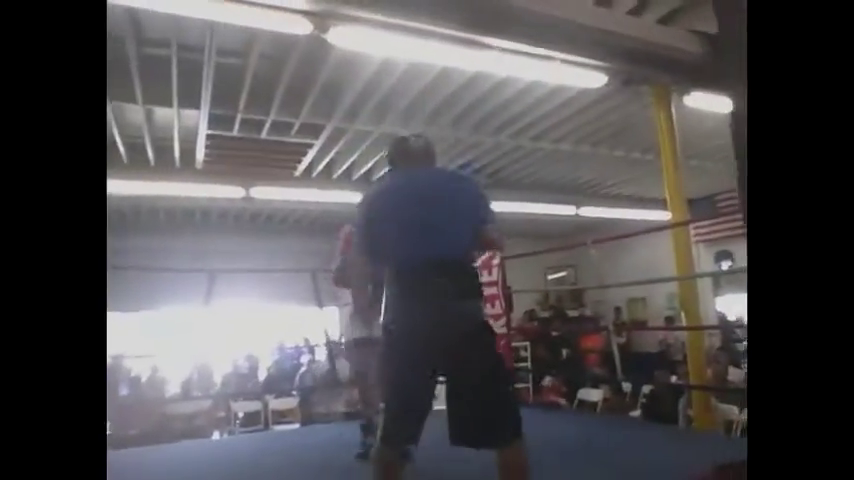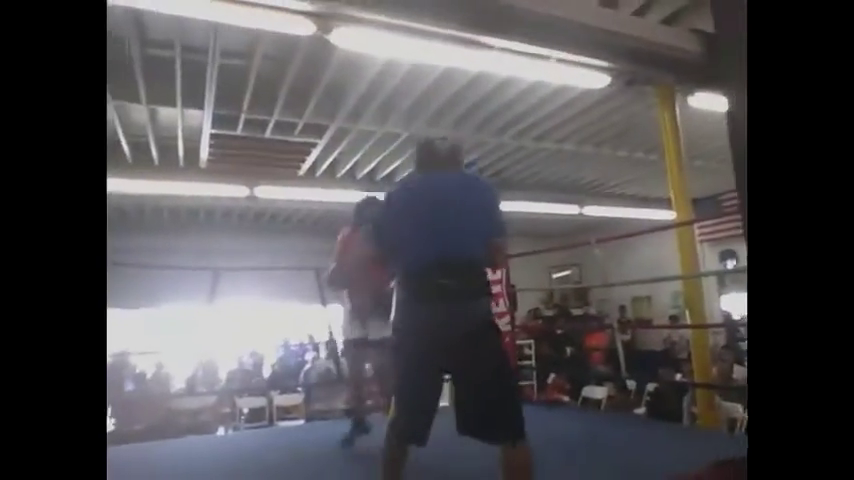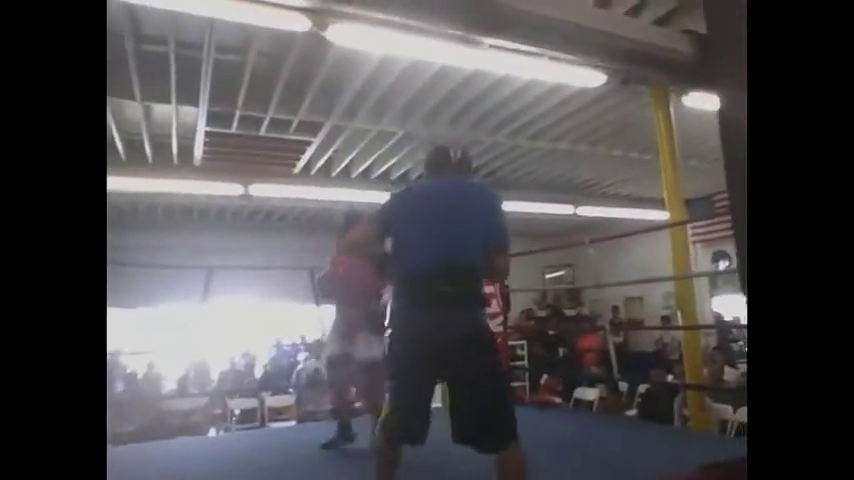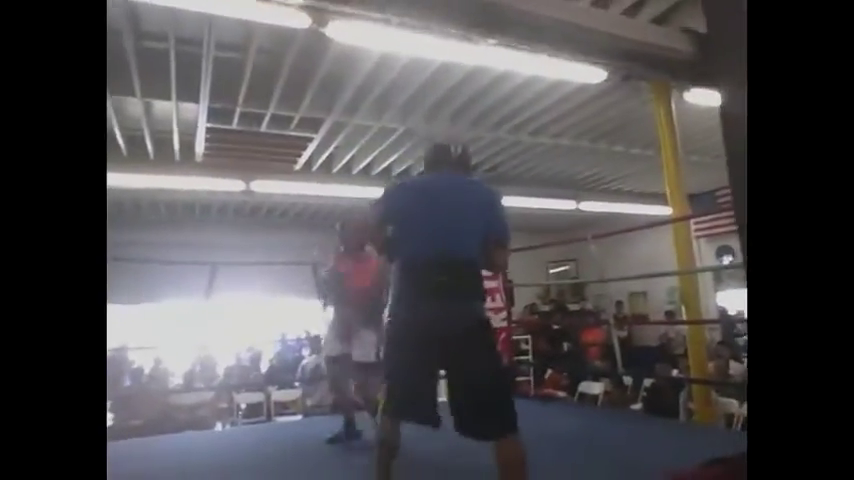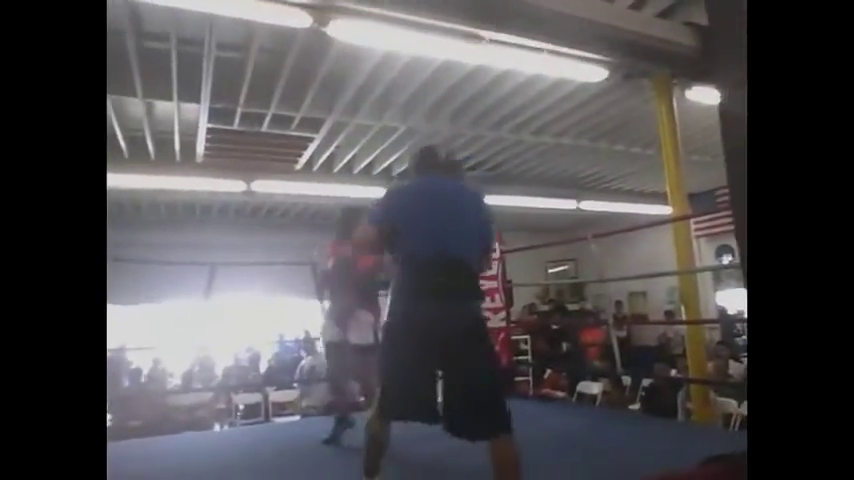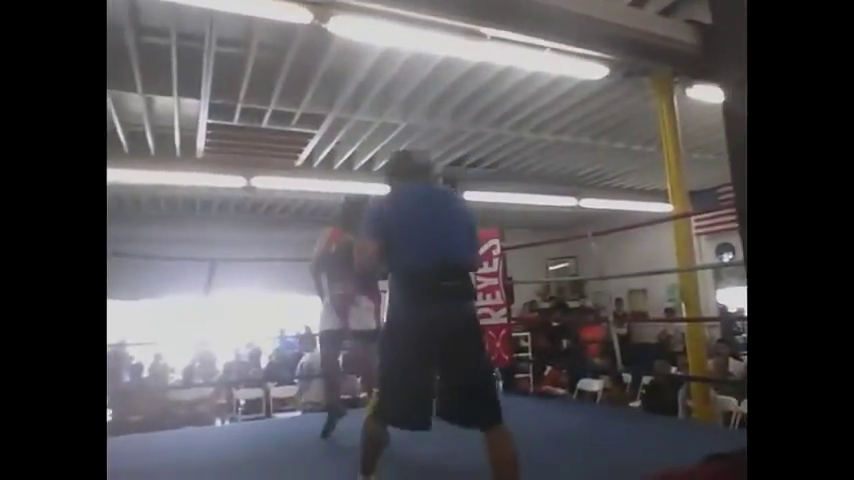
dt=0.1s
person 1, frame 1
left shoulder: (378, 198)
right shoulder: (463, 184)
left elbow: (362, 266)
right elbow: (489, 241)
left hip: (406, 316)
right hip: (462, 311)
left knee: (395, 426)
right knee: (504, 429)
person 1, frame 2
left shoulder: (397, 197)
right shoulder: (480, 189)
left elbow: (384, 258)
right elbow: (497, 255)
left hip: (415, 317)
right hip: (470, 311)
left knee: (404, 424)
right knee: (509, 428)
person 1, frame 3
left shoulder: (404, 199)
right shoulder: (485, 199)
left elbow: (357, 243)
right elbow: (499, 270)
left hip: (412, 319)
right hip: (465, 320)
left knee: (398, 422)
right knee: (500, 432)
person 1, frame 4
left shoulder: (403, 191)
right shoulder: (485, 196)
left elbow: (377, 239)
right elbow: (499, 262)
left hip: (411, 313)
right hip: (465, 311)
left knee: (395, 407)
right knee: (501, 423)
person 1, frame 5
left shoulder: (398, 196)
right shoulder: (473, 201)
left elbow: (364, 241)
right elbow: (481, 262)
left wrist: (397, 244)
left hip: (411, 310)
right hip: (463, 311)
left knee: (388, 407)
right knee: (495, 423)
person 1, frame 6
left shoulder: (386, 206)
right shoulder: (457, 205)
left elbow: (365, 260)
right elbow: (474, 261)
left wrist: (395, 256)
left hip: (410, 315)
right hip: (459, 312)
left knee: (383, 410)
right knee: (489, 418)
person 2, frame 1
right shoulder: (350, 233)
right elbow: (339, 277)
left hip: (383, 303)
left knee: (380, 370)
right knee: (361, 369)
right ankle: (369, 432)
person 2, frame 2
right shoulder: (348, 237)
right elbow: (335, 278)
left hip: (381, 309)
right hip: (357, 310)
left knee: (382, 369)
right knee: (354, 369)
right ankle: (358, 422)
person 2, frame 3
left shoulder: (376, 259)
right shoulder: (338, 260)
right elbow: (326, 289)
right wrist: (328, 281)
left hip: (368, 327)
right hip: (343, 325)
left knee: (370, 387)
right knee: (337, 381)
right ankle: (343, 430)
person 2, frame 4
left shoulder: (377, 263)
right shoulder: (339, 263)
left elbow: (382, 297)
right elbow: (327, 294)
right wrist: (329, 284)
left hip: (365, 326)
right hip: (341, 325)
left knee: (364, 385)
right knee: (337, 380)
right ankle: (350, 427)
person 2, frame 5
right shoulder: (335, 248)
left elbow: (382, 279)
right elbow: (324, 281)
right wrist: (335, 269)
left hip: (362, 312)
right hip: (336, 312)
left knee: (362, 371)
right knee: (336, 370)
right ankle: (343, 418)
person 2, frame 6
right shoulder: (331, 236)
right elbow: (317, 266)
left hip: (362, 299)
right hip: (335, 300)
left knee: (365, 358)
right knee: (327, 359)
right ankle: (333, 410)
